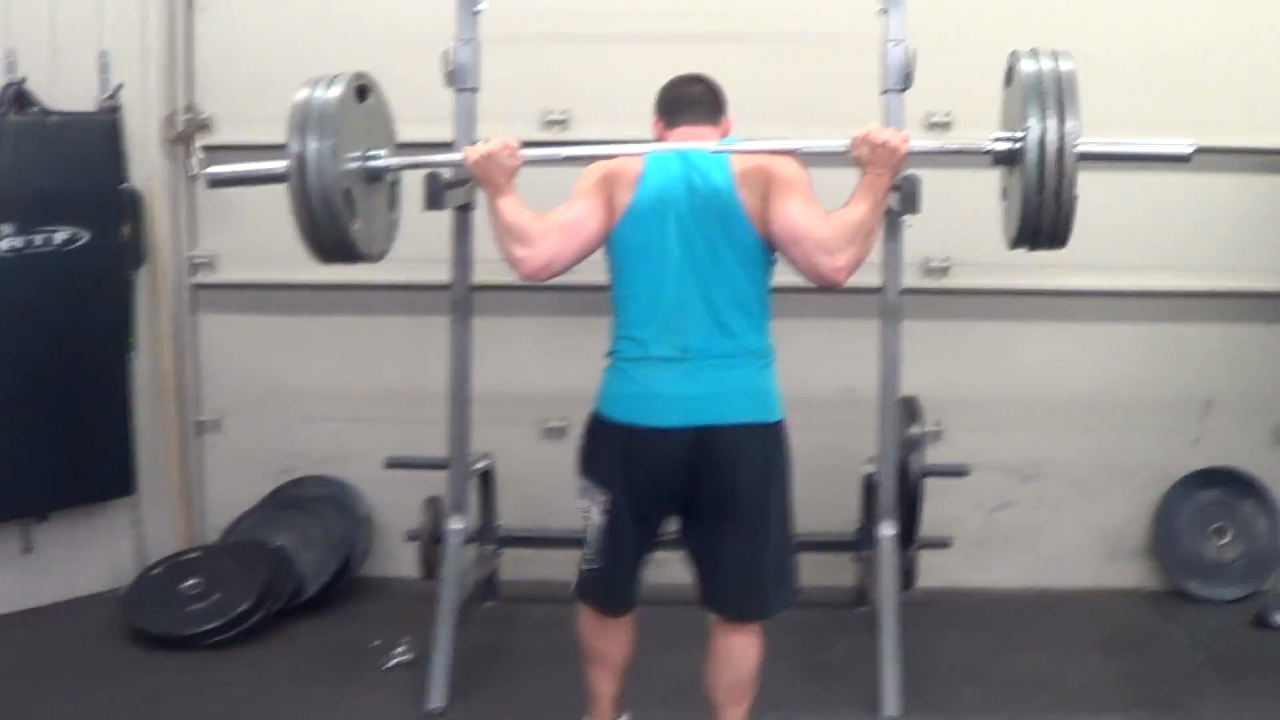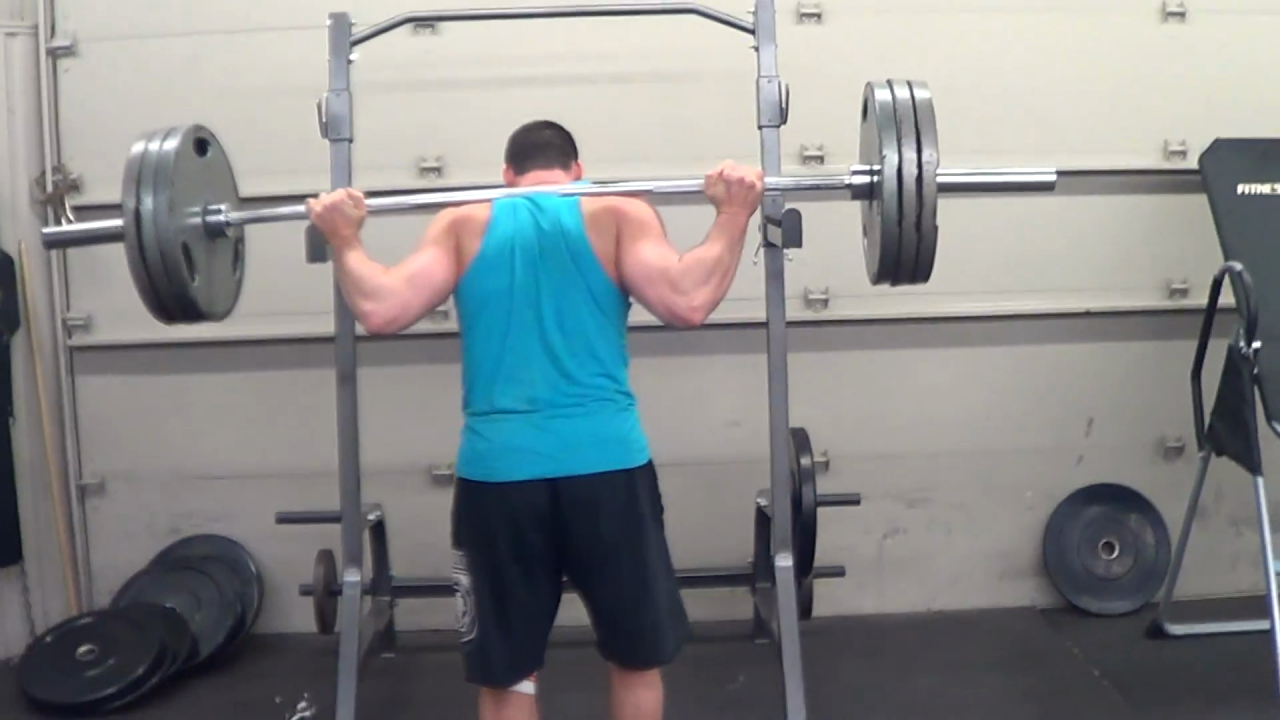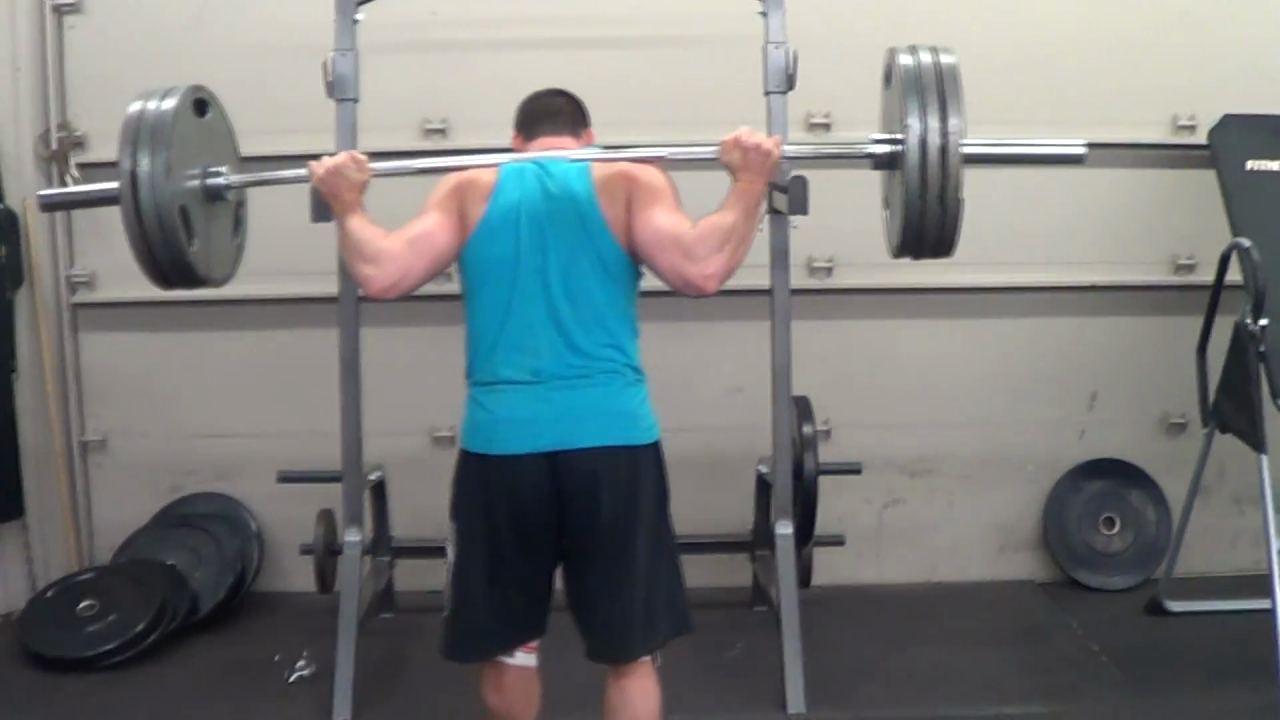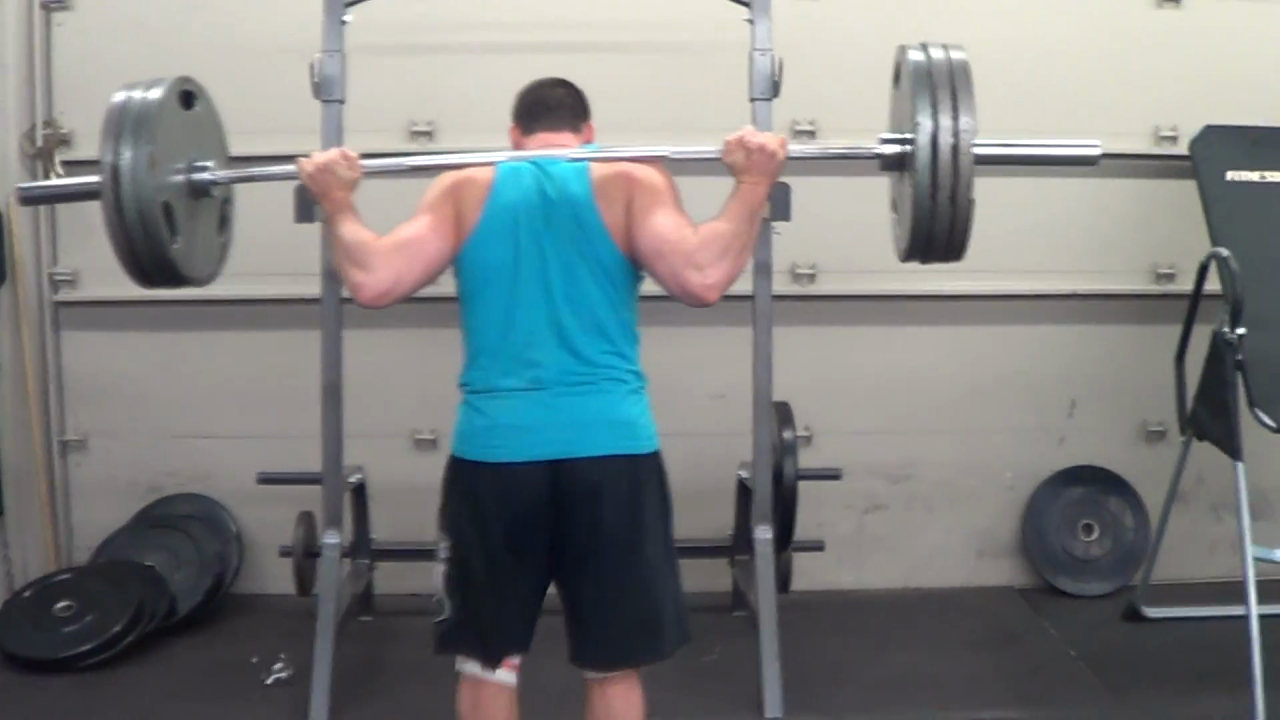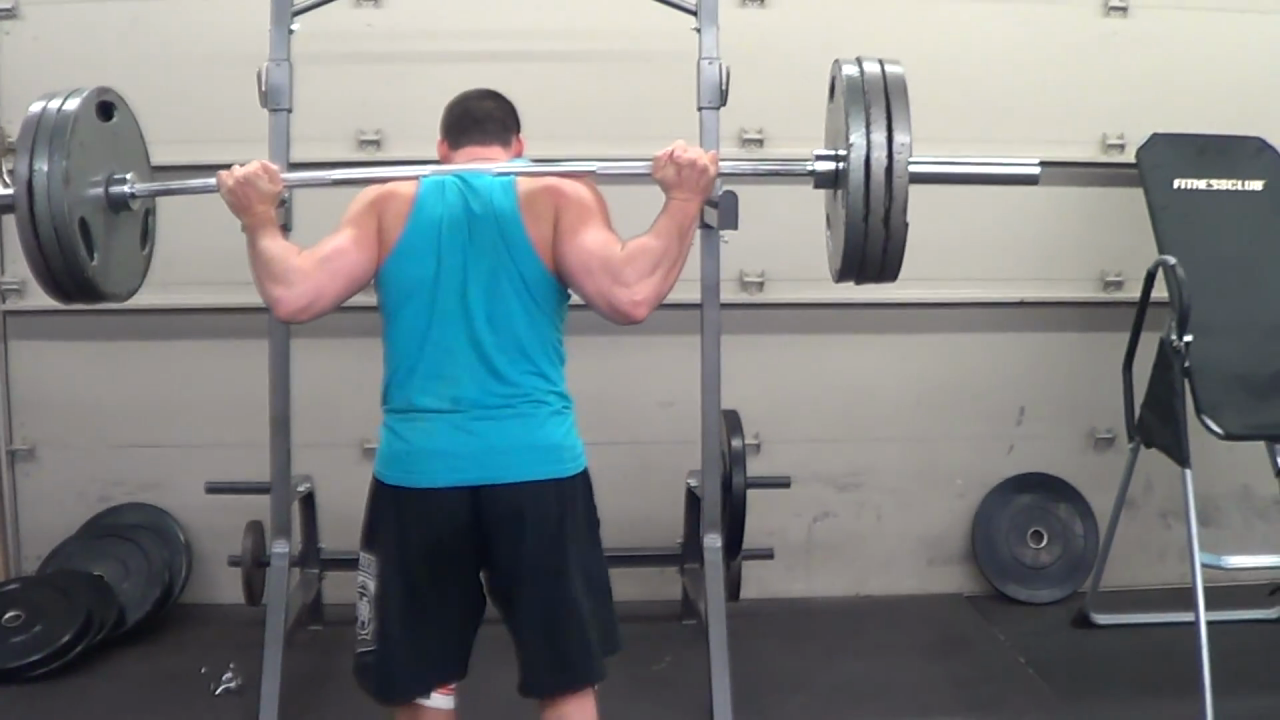
dt=0.5s
person 1, frame 1
left shoulder: (614, 176)
right shoulder: (768, 173)
left elbow: (535, 257)
right elbow: (831, 261)
left wrist: (499, 187)
right wrist: (877, 177)
left hip: (633, 416)
right hip: (741, 418)
left knee: (606, 591)
right knee: (738, 608)
person 1, frame 2
left shoulder: (463, 225)
right shoulder: (619, 215)
left elbow: (381, 311)
right elbow: (688, 303)
left wrist: (345, 238)
right wrist: (733, 214)
left hip: (499, 470)
right hip: (606, 464)
left knee: (507, 672)
right knee: (640, 653)
person 1, frame 3
left shoulder: (468, 190)
right shoulder: (629, 181)
left elbow: (383, 276)
right elbow: (700, 271)
left wrist: (347, 203)
right wrist: (749, 182)
left hip: (501, 443)
right hip: (613, 439)
left knee: (507, 643)
right knee: (630, 649)
person 1, frame 4
left shoulder: (463, 189)
right shoulder: (631, 182)
left elbow: (373, 282)
right elbow: (703, 279)
left wrist: (337, 202)
right wrist: (753, 184)
left hip: (493, 450)
right hip: (612, 449)
left knee: (487, 657)
right knee: (614, 660)
person 1, frame 5
left shoulder: (387, 204)
right shoulder: (559, 198)
left elbow: (292, 296)
right elbow: (630, 297)
left wrist: (258, 214)
right wrist: (685, 199)
left hip: (419, 475)
right hip: (538, 470)
